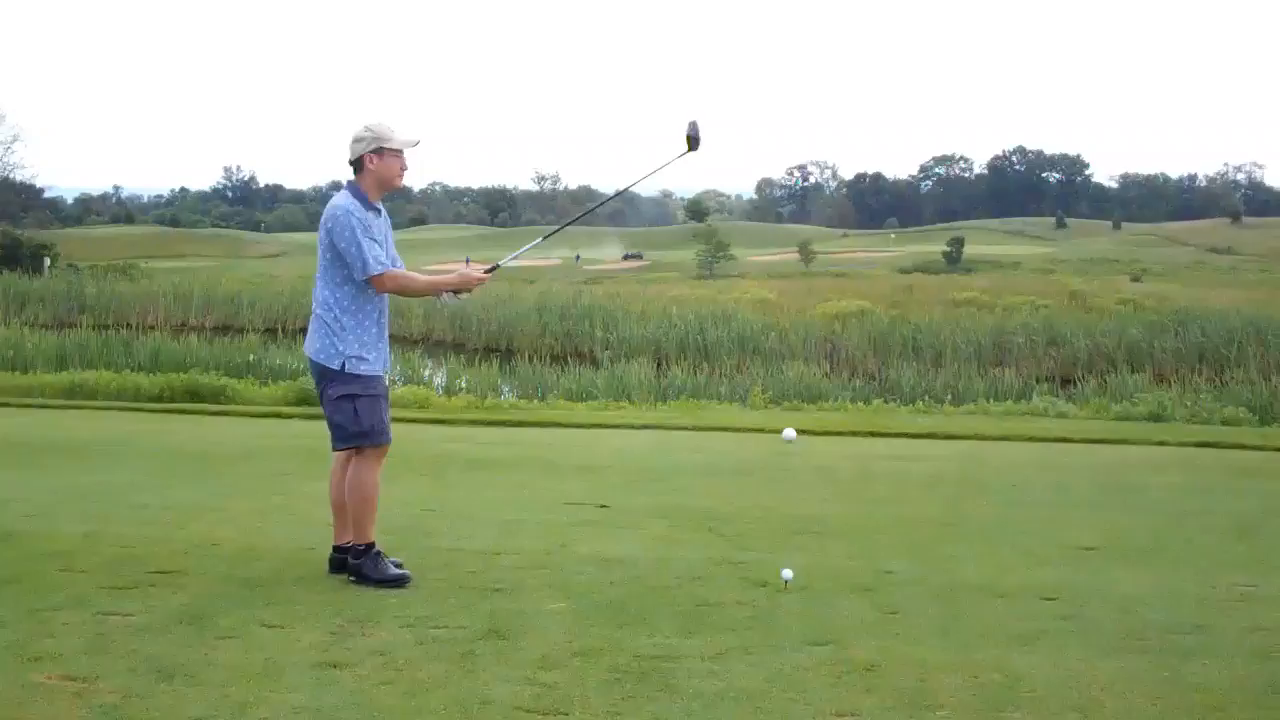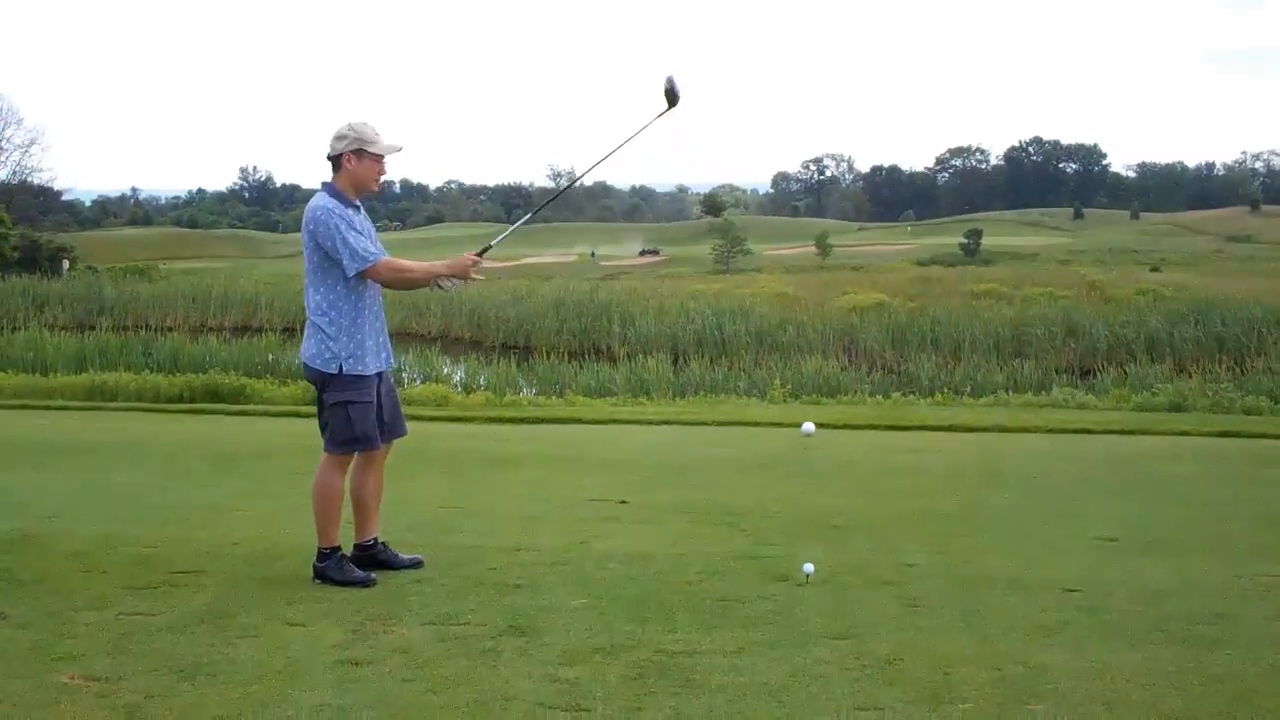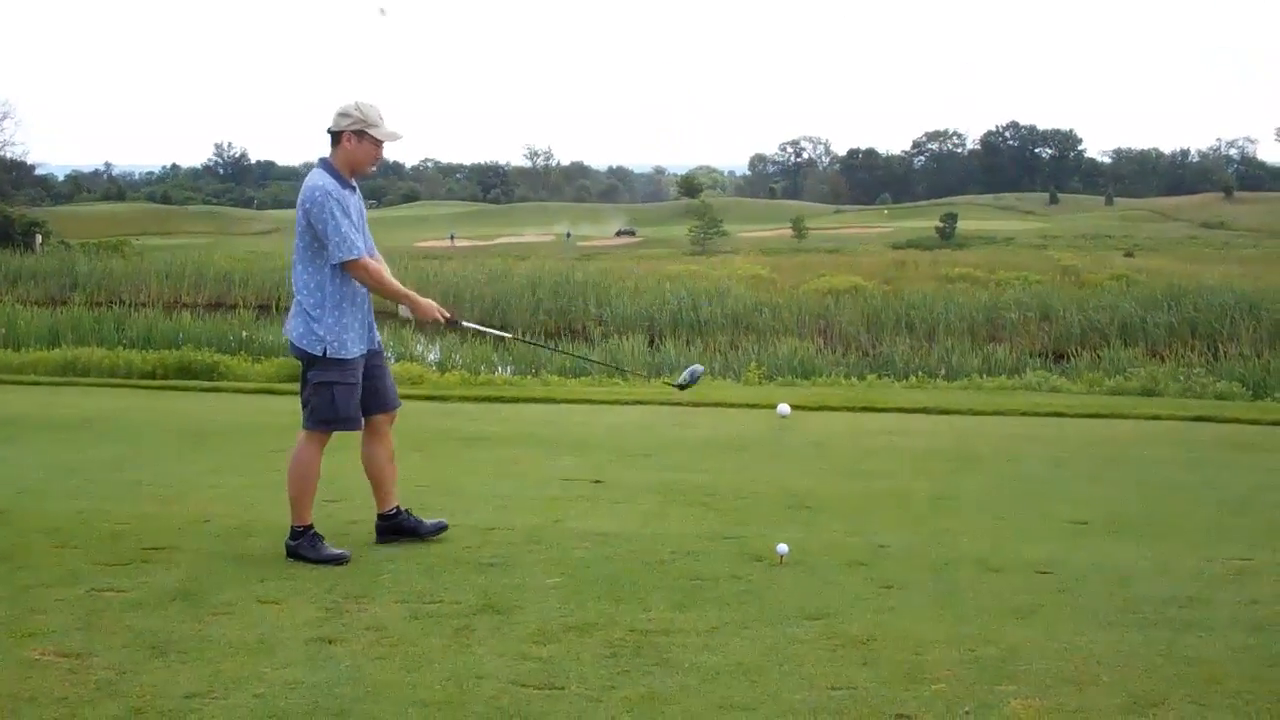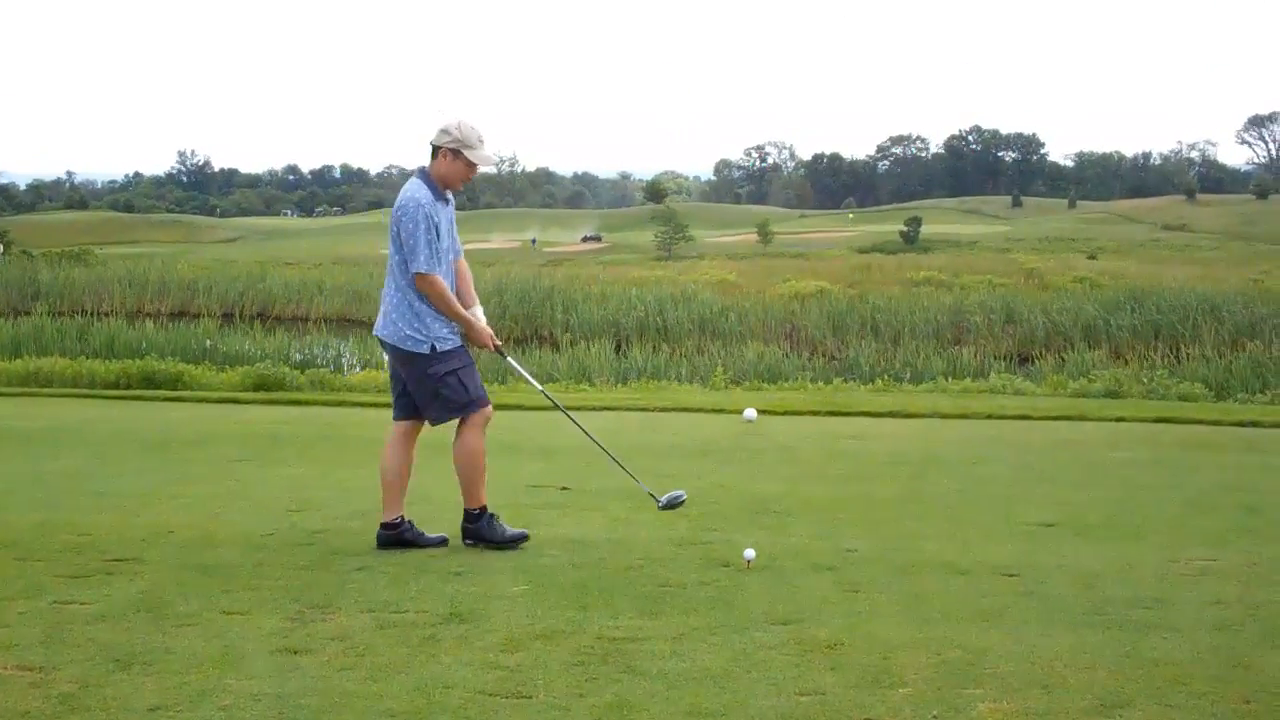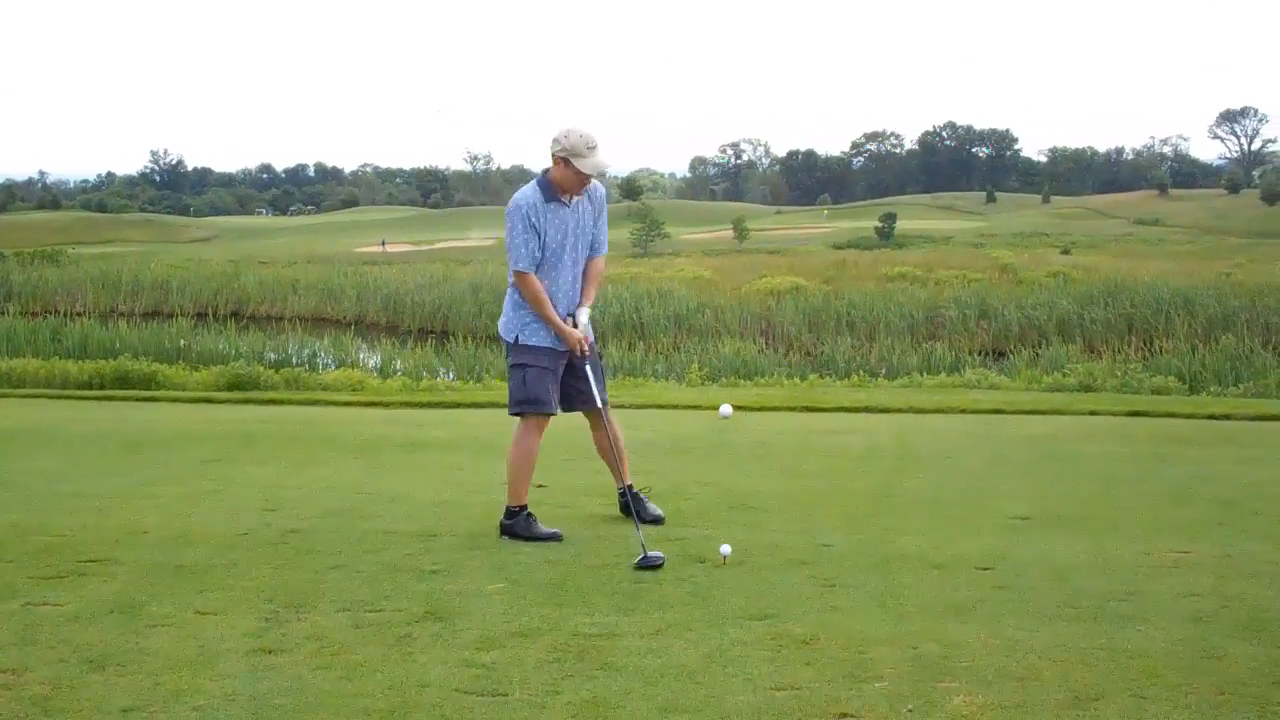
dt=0.7s
person 1, frame 1
left shoulder: (377, 213)
right shoulder: (344, 211)
left elbow: (395, 277)
right elbow: (384, 280)
left wrist: (446, 286)
right wrist: (450, 281)
left hip: (365, 352)
right hip: (344, 354)
left knee: (352, 451)
right knee: (369, 449)
left ankle: (344, 548)
right ankle: (362, 551)
person 1, frame 2
left shoulder: (354, 211)
right shoulder: (325, 212)
left elbow: (386, 275)
right elbow: (380, 270)
left wrist: (438, 276)
right wrist: (446, 267)
left hip: (370, 354)
right hip: (340, 357)
left knee: (376, 448)
right knee: (340, 454)
left ankle: (367, 545)
right ankle: (328, 557)
person 1, frame 3
left shoulder: (350, 189)
right shoulder: (322, 191)
left elbow: (370, 255)
right elbow: (355, 265)
left wrist: (404, 297)
right wrist: (413, 301)
left hip: (360, 332)
right hip: (329, 336)
left knee: (382, 419)
right knee: (318, 432)
left ankle: (392, 517)
right ankle: (300, 534)
person 1, frame 4
left shoulder: (444, 197)
right shoulder: (417, 202)
left elbow: (456, 260)
right elbow: (424, 278)
left wrist: (476, 311)
right wrist: (469, 324)
left hip: (409, 334)
right hip: (425, 336)
left knee: (407, 425)
right knee: (476, 415)
left ankle: (392, 523)
right ankle: (477, 519)
person 1, frame 5
left shoulder: (596, 197)
right shoulder: (525, 205)
left elbow: (596, 258)
right elbow: (525, 276)
left wrist: (583, 313)
right wrist: (561, 328)
left hip: (576, 327)
right hip: (534, 332)
left knee: (599, 413)
right knee: (534, 419)
left ankle: (628, 493)
right ankle: (515, 514)
